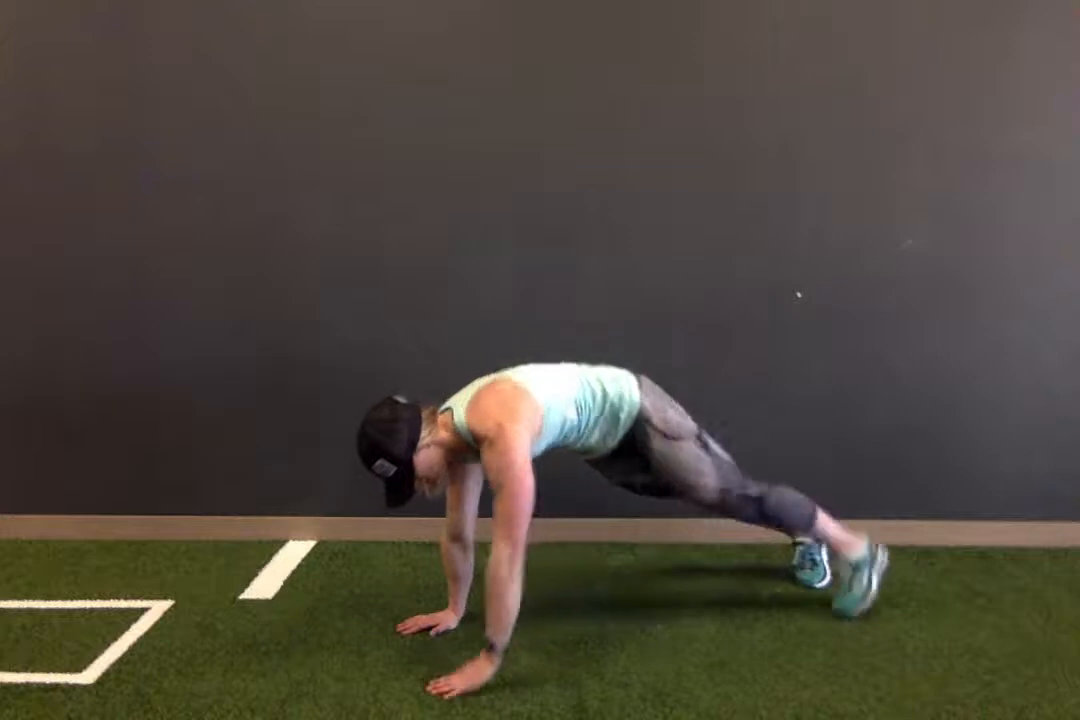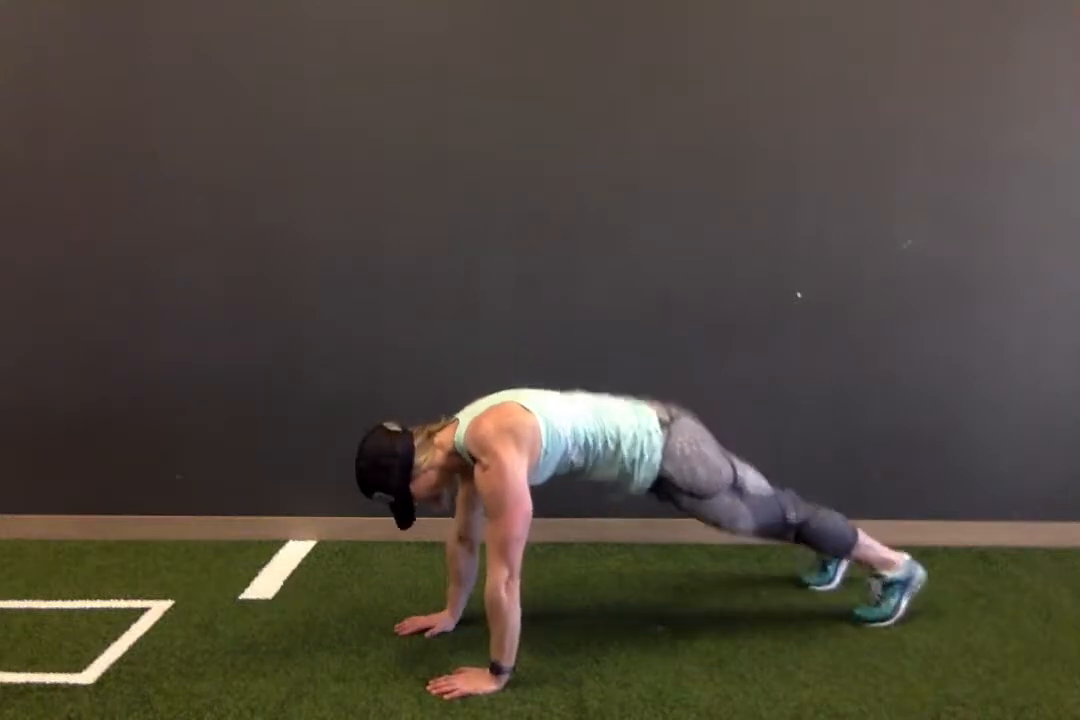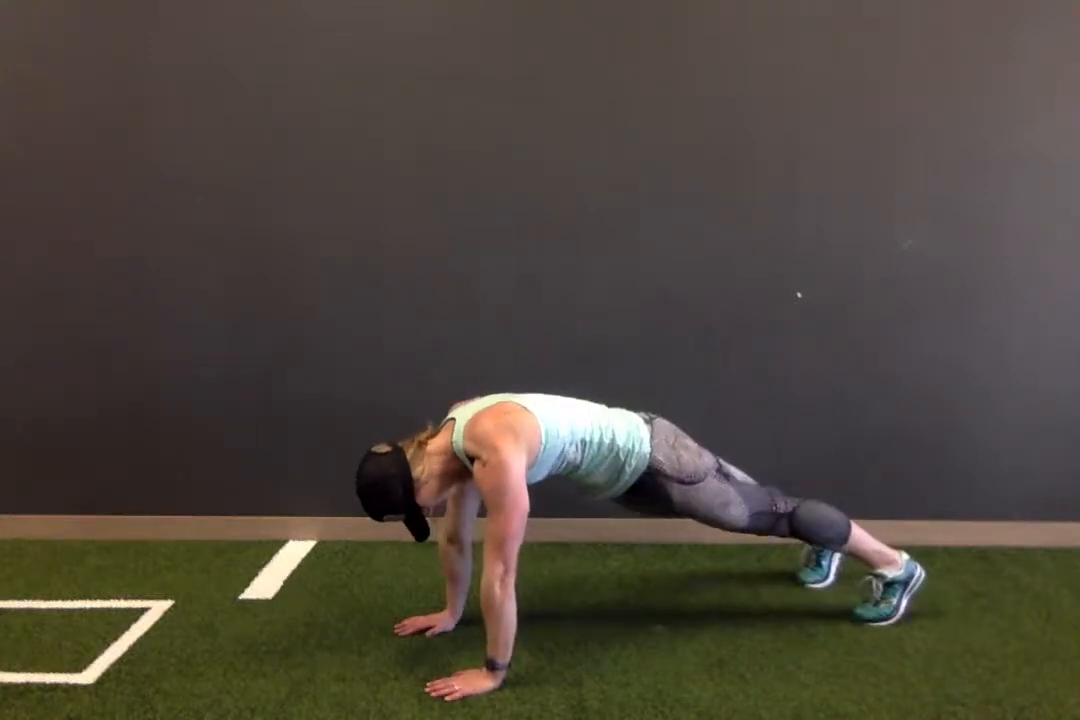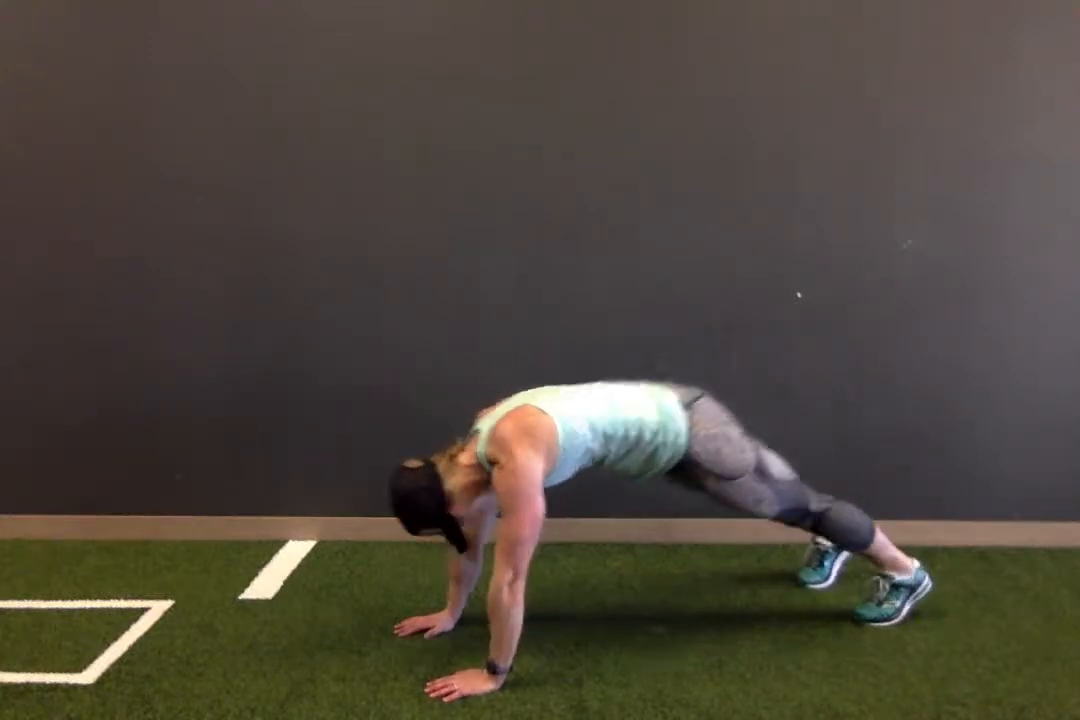
dt=0.5s
person 1, frame 1
left shoulder: (498, 429)
right shoulder: (454, 430)
left elbow: (510, 550)
right elbow: (457, 535)
left wrist: (490, 656)
right wrist: (453, 609)
left hip: (632, 409)
right hip: (604, 438)
left knee: (731, 492)
right knee: (700, 488)
left ankle: (857, 551)
right ankle: (807, 541)
person 1, frame 2
left shoulder: (494, 453)
right shoulder: (461, 438)
left elbow: (504, 574)
right elbow: (464, 536)
left wrist: (496, 672)
right wrist: (449, 614)
left hip: (663, 449)
right hip: (647, 429)
left knee: (772, 512)
right knee: (760, 501)
left ankle: (895, 570)
right ankle: (831, 545)
person 1, frame 3
left shoulder: (494, 450)
right shoulder: (453, 436)
left elbow: (500, 571)
right elbow: (455, 536)
left wrist: (494, 670)
right wrist: (452, 612)
left hip: (646, 454)
right hip: (625, 465)
left knee: (761, 508)
right knee: (747, 504)
left ankle: (895, 568)
right ankle: (822, 546)
person 1, frame 4
left shoulder: (514, 458)
right shoulder: (480, 443)
left elbow: (510, 577)
right elbow: (473, 536)
left wrist: (494, 673)
right wrist: (451, 611)
left hip: (683, 430)
right hip: (662, 415)
left knee: (794, 501)
right knee: (777, 494)
left ankle: (904, 572)
right ankle: (827, 546)
